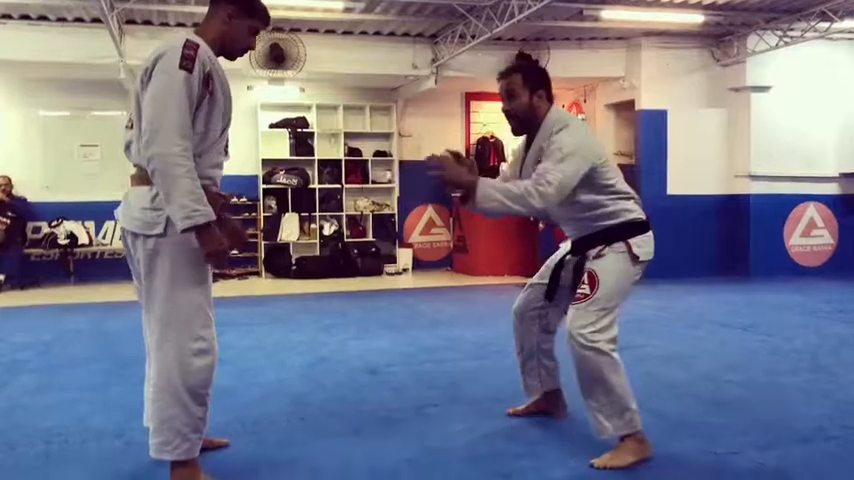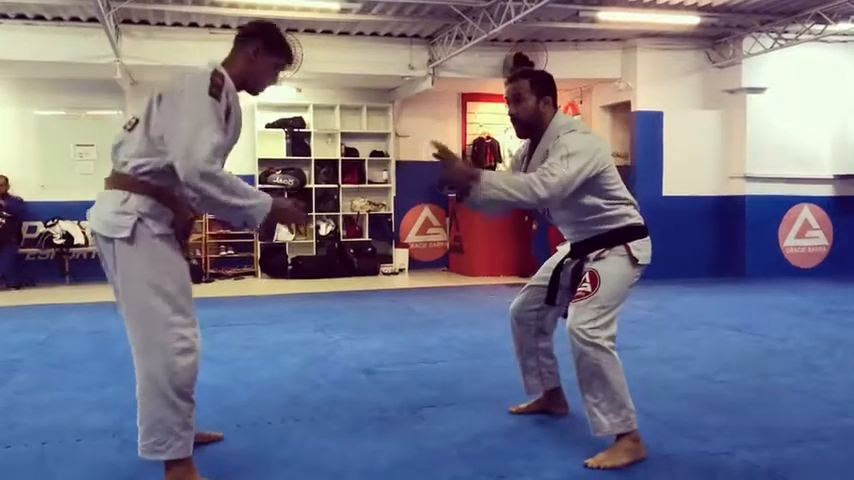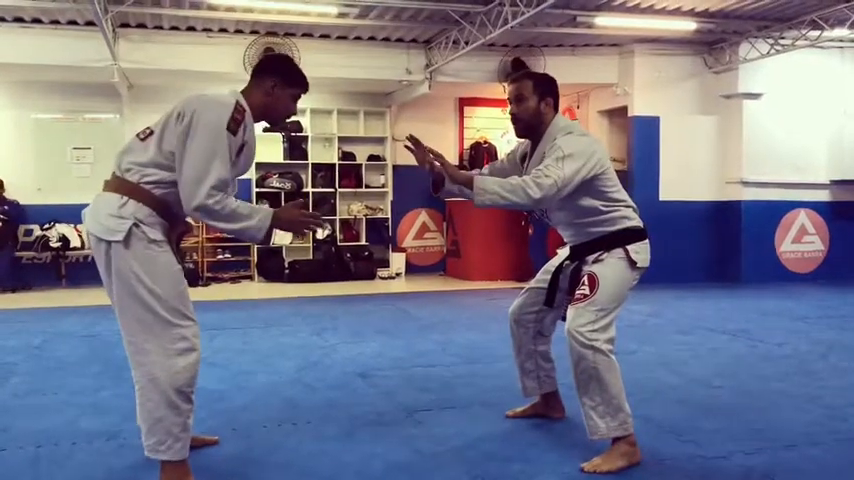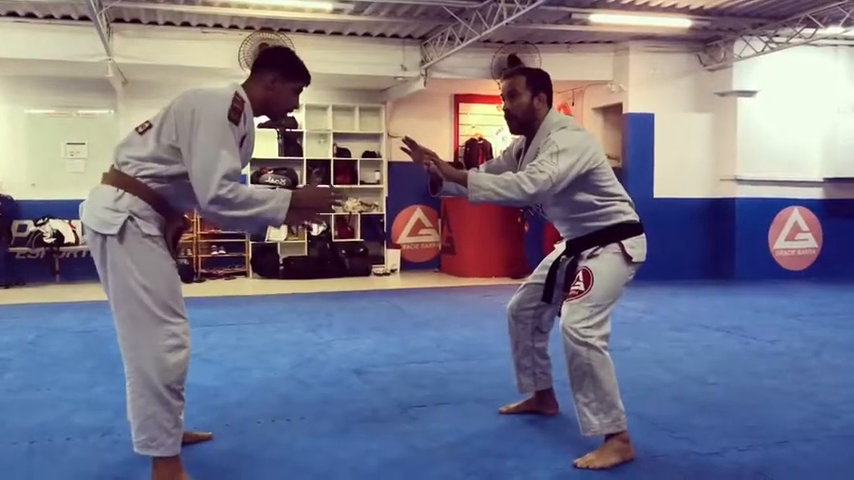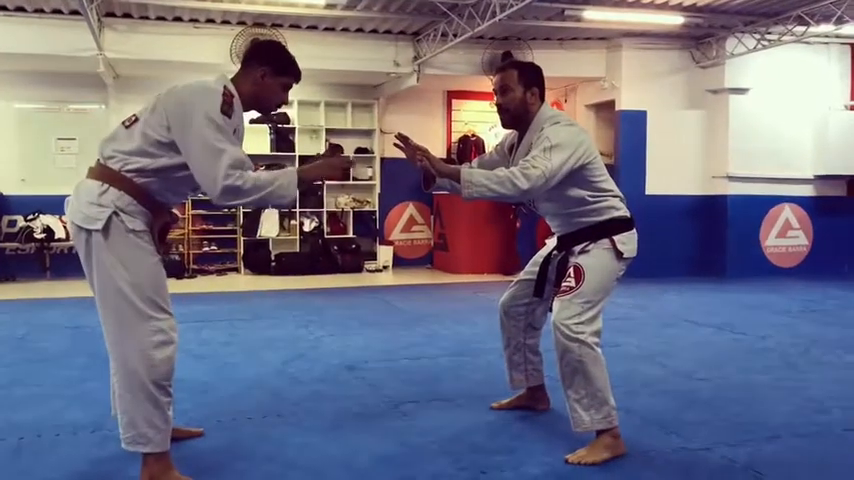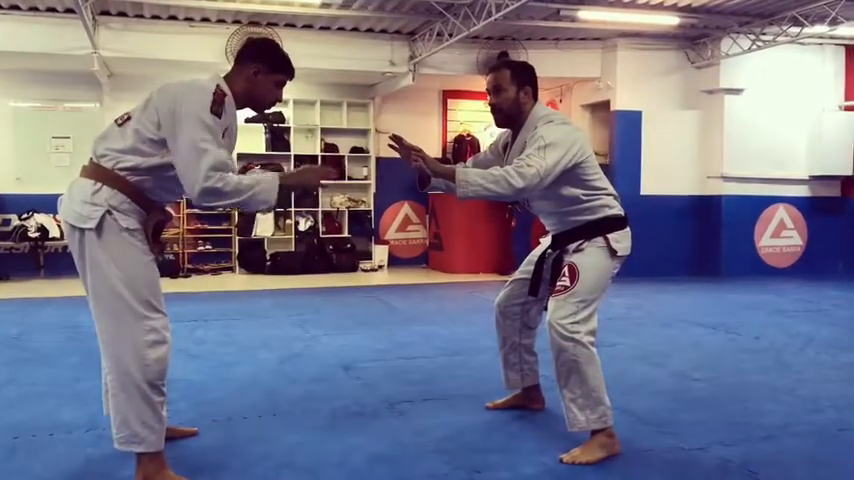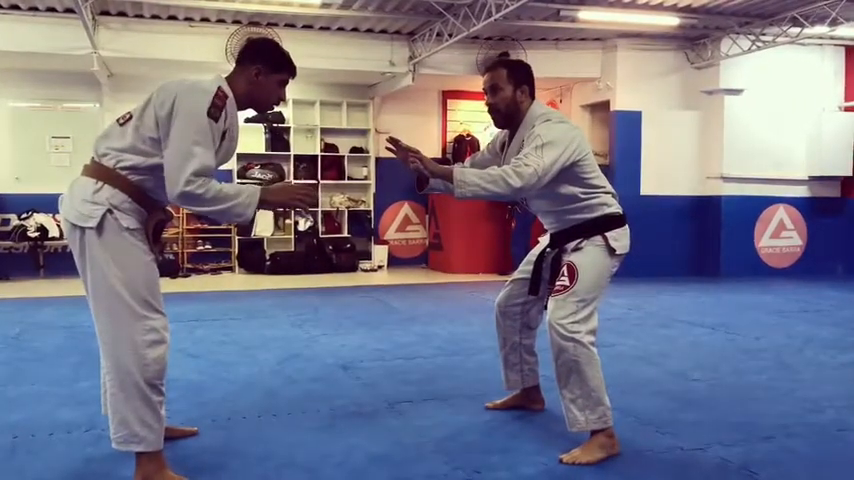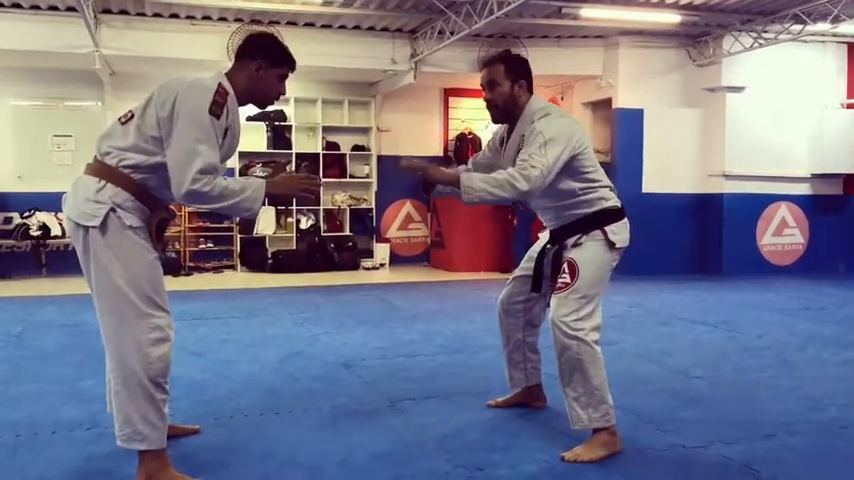
dt=0.4s
person 1, frame 1
left shoulder: (199, 64)
right shoulder: (185, 56)
right elbow: (165, 149)
left wrist: (212, 217)
right wrist: (202, 225)
left hip: (170, 213)
right hip: (167, 216)
left knee: (172, 334)
right knee: (187, 340)
left ankle: (178, 434)
person 1, frame 2
left shoulder: (215, 92)
right shoulder: (206, 84)
left elbow: (194, 176)
right elbow: (198, 170)
left wrist: (256, 210)
right wrist: (268, 208)
left hip: (142, 215)
right hip: (133, 216)
left knee: (164, 335)
right knee: (169, 341)
left ankle: (172, 429)
person 1, frame 3
left shoulder: (233, 122)
right shoulder: (220, 113)
left elbow: (211, 197)
right elbow: (203, 200)
left wrist: (272, 219)
right wrist: (272, 219)
left hip: (135, 220)
right hip: (128, 221)
left knee: (157, 338)
right knee: (172, 342)
left ankle: (168, 433)
person 1, frame 4
left shoulder: (234, 113)
right shoulder: (220, 106)
left elbow: (215, 194)
right elbow: (217, 195)
left wrist: (281, 210)
right wrist: (290, 201)
left hip: (133, 214)
right hip: (125, 215)
left knee: (152, 334)
right knee: (162, 338)
left ankle: (162, 428)
person 1, frame 5
left shoulder: (221, 107)
right shoulder: (208, 101)
left elbow: (216, 183)
right elbow: (227, 184)
right wrist: (303, 176)
left hip: (122, 209)
right hip: (110, 210)
left knee: (139, 328)
right knee: (147, 333)
left ankle: (150, 424)
person 1, frame 6
left shoulder: (215, 106)
right shoulder: (200, 99)
left elbow: (204, 181)
right elbow: (207, 184)
right wrist: (285, 181)
left hip: (116, 209)
right hip: (103, 208)
left knee: (131, 328)
right knee: (141, 333)
left ankle: (142, 422)
person 1, frame 7
left shoulder: (219, 108)
right shoulder: (202, 99)
left elbow: (188, 183)
right elbow: (188, 187)
left wrist: (261, 197)
right wrist: (263, 196)
left hip: (118, 208)
right hip: (105, 208)
left knee: (128, 328)
right knee: (139, 333)
left ankle: (141, 423)
person 1, frame 8
left shoulder: (219, 104)
right shoulder: (203, 95)
left elbow: (190, 181)
right elbow: (194, 185)
left wrist: (258, 191)
right wrist: (270, 188)
left hip: (120, 207)
right hip: (108, 207)
left knee: (133, 326)
right knee: (143, 331)
left ankle: (145, 420)
person 2, frame 1
left shoulder: (570, 137)
right shoulder: (531, 143)
left elbow: (538, 197)
right elbow: (509, 195)
left wrist: (471, 184)
right wrist: (471, 181)
left hip: (619, 243)
right hip: (583, 244)
left knee: (586, 331)
right knee: (530, 311)
left ankle: (633, 438)
right ankle: (548, 396)
person 2, frame 2
left shoulder: (576, 141)
right shoulder: (532, 148)
left elbow: (540, 190)
right elbow: (498, 200)
left wrist: (472, 177)
right wrist: (462, 179)
left hip: (617, 246)
right hip: (579, 246)
left knee: (586, 329)
right knee: (526, 312)
left ankle: (628, 438)
right ankle: (551, 395)
person 2, frame 3
left shoulder: (574, 144)
right shoulder: (530, 149)
left elbow: (536, 191)
right elbow: (488, 179)
left wrist: (463, 179)
right wrist: (440, 174)
left hip: (617, 248)
right hip: (579, 249)
left knee: (585, 331)
right knee: (526, 315)
left ankle: (624, 441)
right ankle: (548, 399)
person 2, frame 4
left shoulder: (568, 139)
right shoulder: (526, 145)
left elbow: (530, 186)
right elbow: (488, 176)
left wrist: (456, 176)
right wrist: (438, 173)
left hip: (612, 244)
right hip: (575, 243)
left knee: (579, 327)
right knee: (524, 311)
left ankle: (617, 438)
right ankle: (543, 395)
person 2, frame 5
left shoulder: (561, 134)
right shoulder: (518, 139)
left elbow: (524, 182)
right elbow: (479, 171)
left wrist: (448, 171)
right wrist: (432, 169)
left hip: (603, 239)
right hip: (566, 239)
left knee: (571, 324)
right knee: (516, 307)
left ankle: (608, 434)
right ankle: (533, 391)
person 2, frame 6
left shoulder: (555, 133)
right shoulder: (513, 138)
left elbow: (519, 180)
right elbow: (473, 170)
left wrist: (443, 171)
right wrist: (427, 169)
left hip: (597, 238)
right hip: (561, 238)
left knee: (566, 324)
right knee: (512, 307)
left ankle: (602, 434)
right ankle: (529, 390)
person 2, frame 7
left shoulder: (552, 131)
right shoulder: (510, 136)
left elbow: (517, 180)
right elbow: (471, 171)
left wrist: (441, 171)
right wrist: (425, 170)
left hip: (596, 236)
right hip: (560, 237)
left knee: (567, 323)
right knee: (512, 306)
left ankle: (602, 434)
right ankle: (528, 390)
person 2, frame 8
left shoulder: (552, 126)
right shoulder: (509, 132)
left elbow: (524, 181)
right elbow: (476, 171)
left wrist: (447, 177)
right wrist: (434, 174)
left hip: (596, 231)
right hip: (560, 232)
left knee: (570, 321)
right knee: (515, 304)
left ankle: (604, 431)
right ankle: (530, 388)
